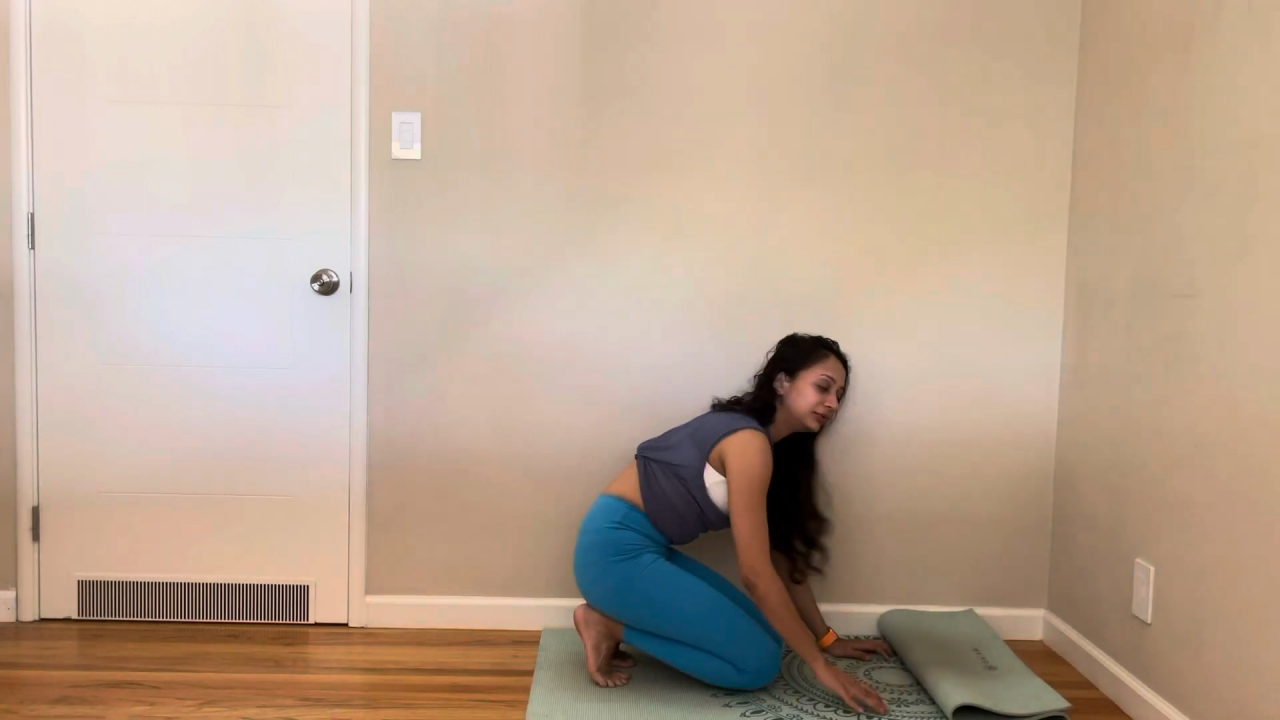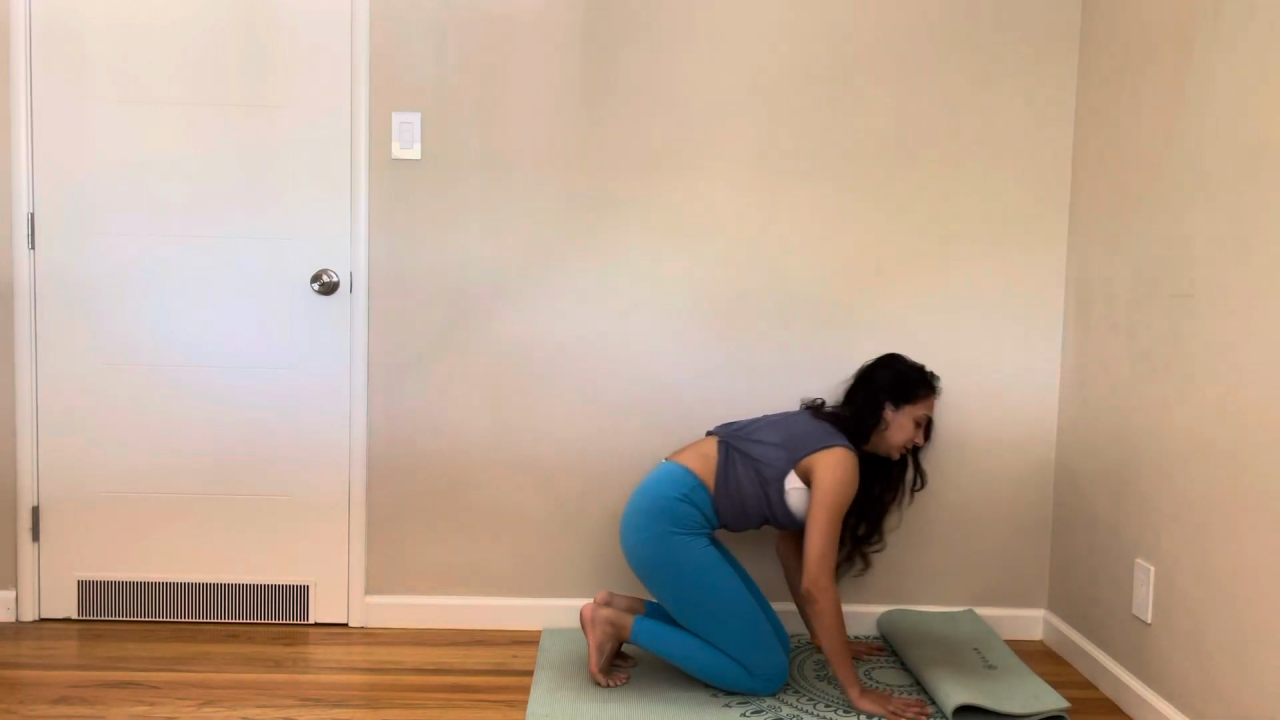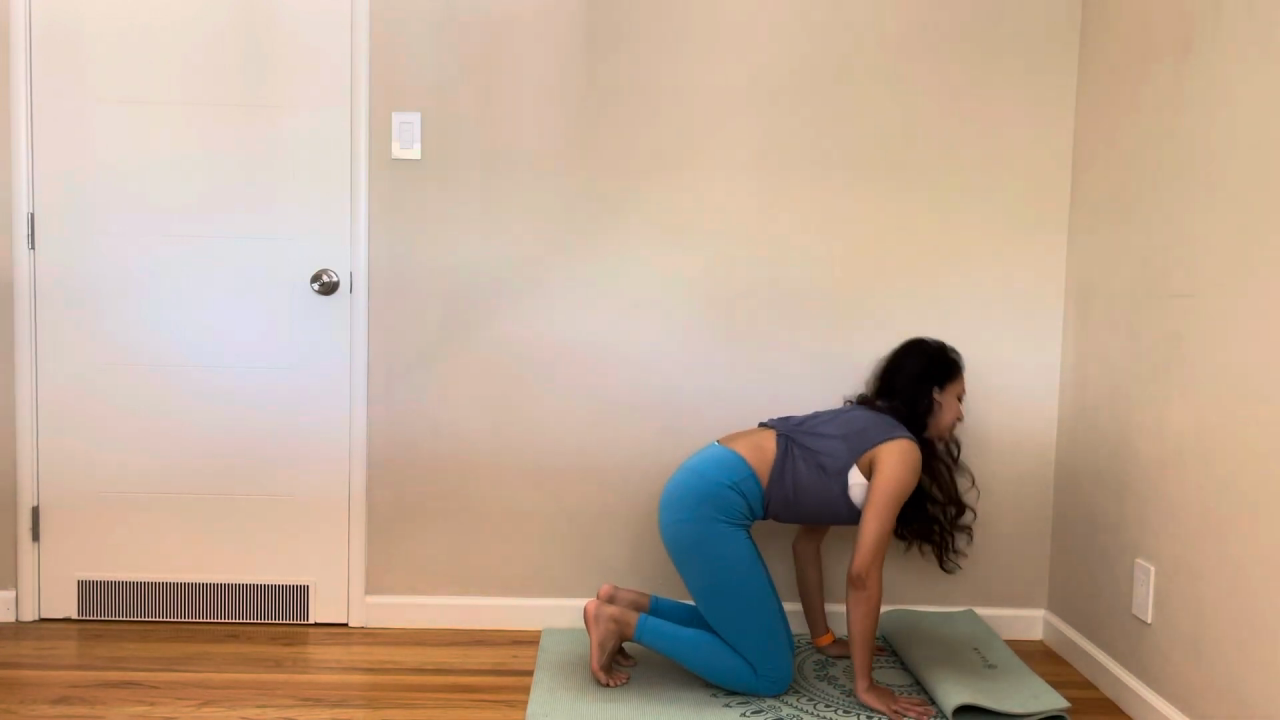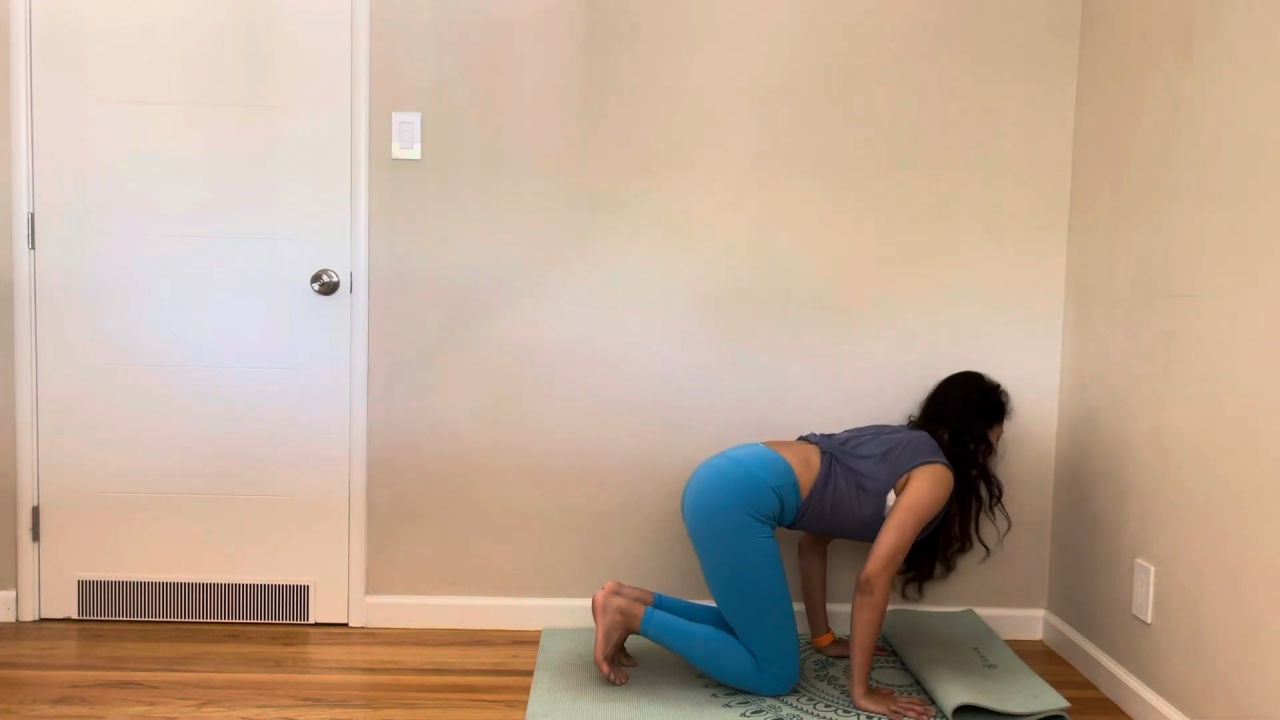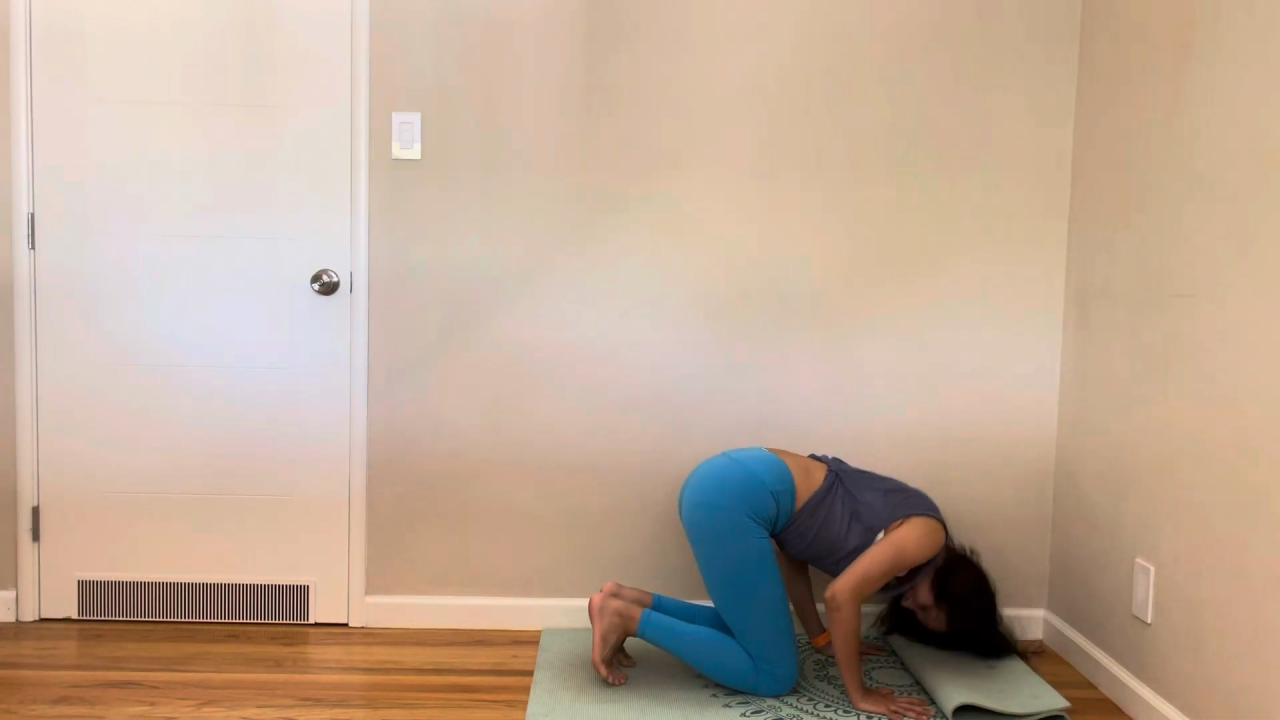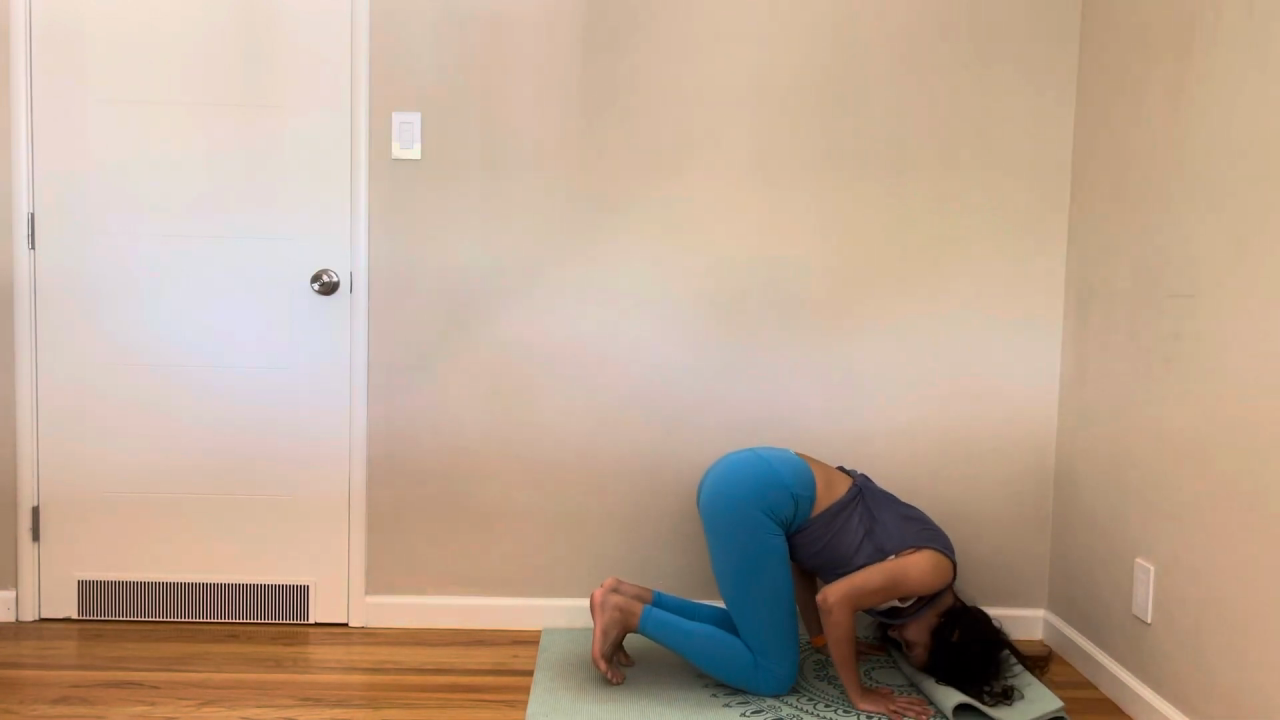
dt=0.5s
person 1, frame 1
left shoulder: (748, 431)
right shoulder: (749, 443)
left elbow: (781, 552)
right elbow: (755, 571)
left wrist: (825, 638)
right wrist: (820, 665)
left hip: (643, 547)
right hip: (618, 552)
left knee: (770, 636)
right knee: (759, 664)
left ankle: (618, 615)
right ankle: (613, 627)
person 1, frame 2
left shoulder: (822, 435)
right shoulder: (839, 461)
left elbow: (792, 544)
right elbow: (816, 585)
left wrist: (826, 640)
left hip: (673, 514)
right hip: (666, 519)
left knee: (772, 645)
right knee: (766, 673)
left ankle: (621, 607)
right ankle: (618, 624)
person 1, frame 3
left shoulder: (871, 430)
right shoulder: (903, 451)
left elbow: (807, 538)
right elbow: (863, 570)
left wrist: (823, 637)
right wrist: (864, 684)
left hip: (702, 489)
right hip: (707, 503)
left knee: (753, 635)
right knee: (769, 676)
left ankle: (627, 600)
right ankle: (621, 622)
person 1, frame 4
left shoulder: (903, 447)
right shoulder: (936, 474)
left elbow: (811, 543)
right elbow: (874, 579)
left wrist: (823, 637)
left hip: (723, 481)
right hip: (738, 498)
left knee: (754, 634)
right knee: (774, 675)
left ankle: (631, 599)
right ankle: (628, 615)
person 1, frame 5
left shoulder: (904, 524)
right shoulder: (927, 537)
left elbow: (789, 554)
right elbow: (841, 597)
left wrist: (821, 638)
left hip: (723, 483)
right hip: (734, 499)
left knee: (753, 634)
right knee: (773, 675)
left ankle: (628, 599)
right ankle: (627, 618)
person 1, frame 6
left shoulder: (915, 553)
right shoulder: (933, 569)
left elbow: (797, 561)
right elbow: (834, 599)
left wrist: (823, 640)
left hip: (743, 478)
right hip: (753, 495)
left knee: (755, 638)
right knee: (772, 675)
left ankle: (629, 596)
right ankle: (629, 613)
